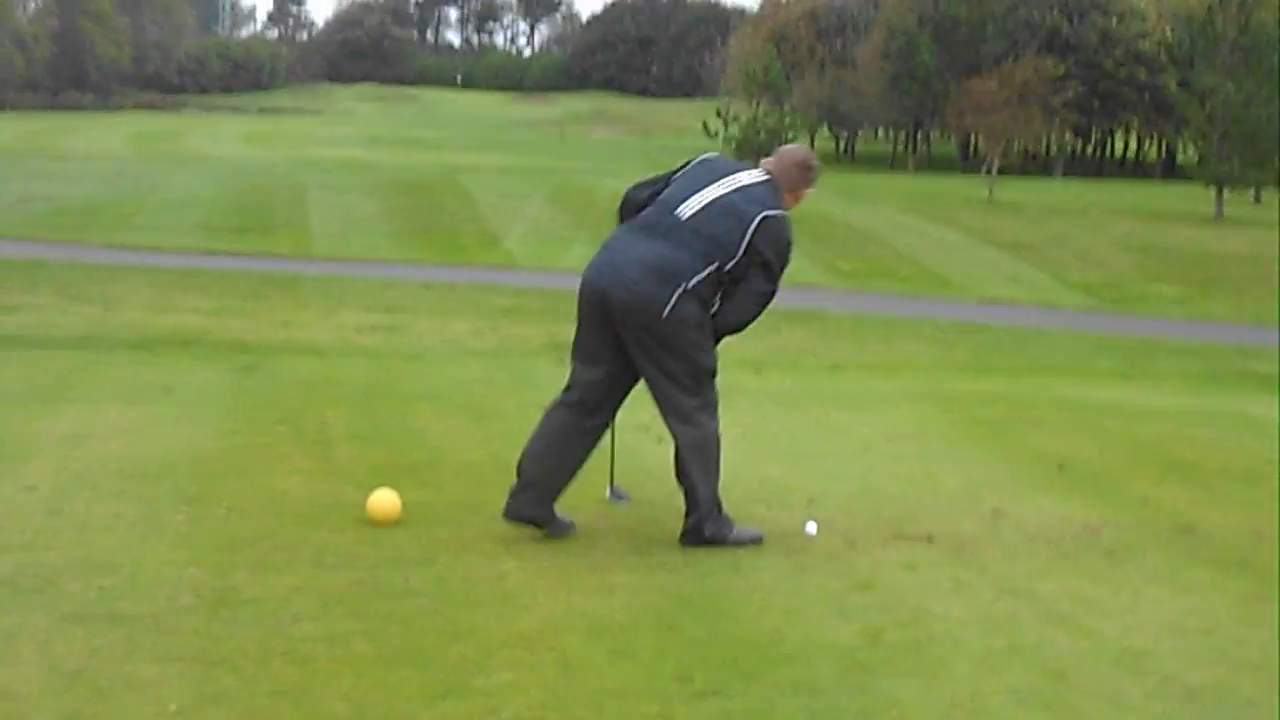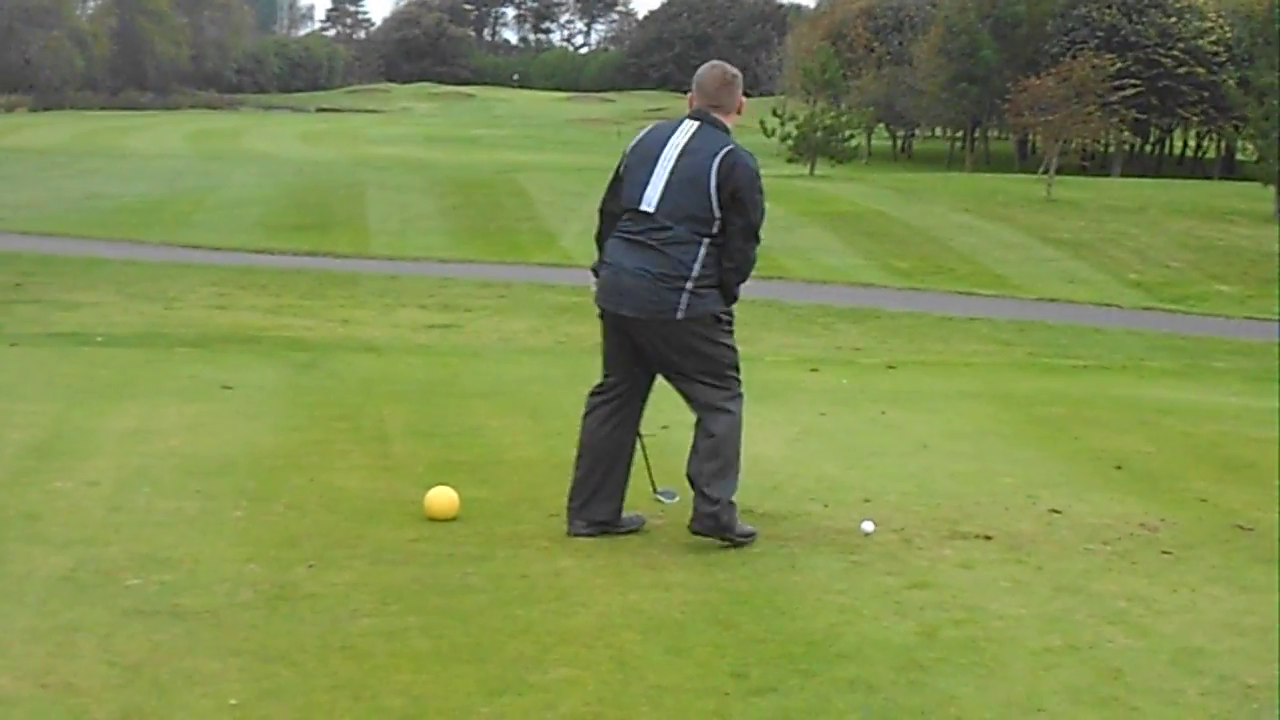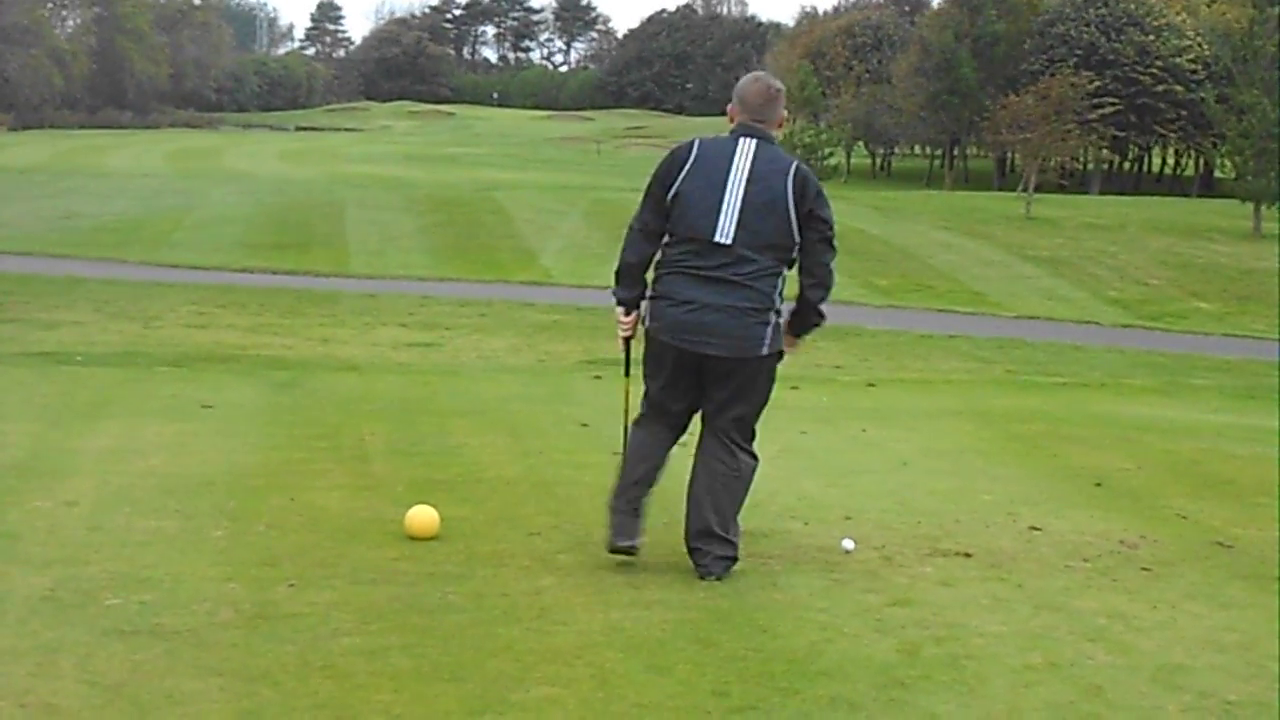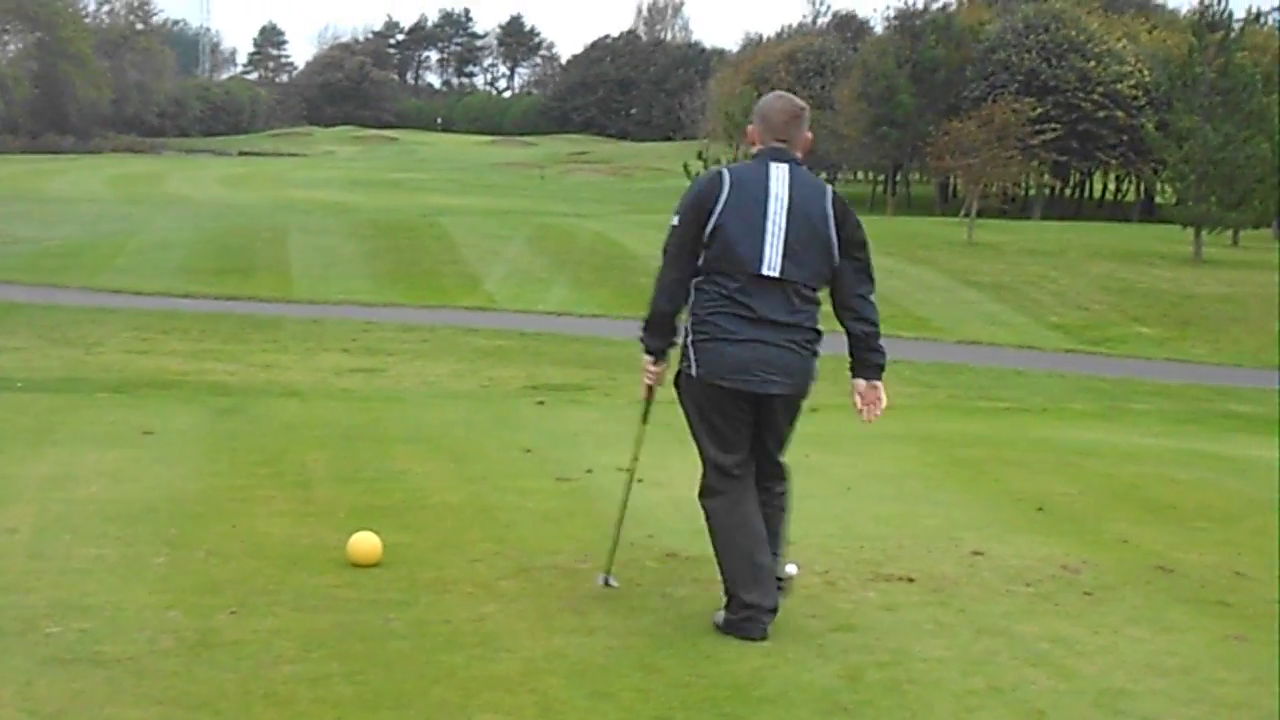
dt=0.5s
person 1, frame 1
left shoulder: (710, 165)
right shoulder: (772, 228)
left elbow: (634, 199)
right elbow: (744, 306)
right wrist: (701, 339)
left hip: (603, 274)
right hip: (660, 300)
left knee: (585, 397)
right knee: (693, 410)
left ankle: (530, 500)
right ankle: (706, 523)
person 1, frame 2
left shoulder: (648, 138)
right shoulder: (735, 163)
left elbow: (609, 213)
right elbow: (741, 248)
right wrist: (720, 297)
left hip: (618, 287)
right hip: (679, 300)
left knee: (616, 395)
right knee: (718, 398)
left ankle: (591, 511)
right ankle: (713, 508)
person 1, frame 3
left shoulder: (687, 156)
right shoulder: (798, 181)
left elbow: (643, 233)
right elbow: (819, 267)
left wrist: (628, 299)
right wrist: (797, 326)
left hip: (675, 319)
right hip: (749, 331)
left knee: (658, 419)
right knee: (730, 439)
left ankle: (625, 518)
right ankle: (712, 551)
person 1, frame 4
left shoulder: (715, 187)
right shoulder: (830, 203)
left elbow: (675, 273)
right elbow: (856, 292)
left wrist: (657, 346)
right wrist: (868, 367)
left hip: (717, 360)
right hip: (789, 364)
left knee: (729, 479)
right knee: (767, 470)
left ankle: (749, 607)
right ankle: (759, 586)
